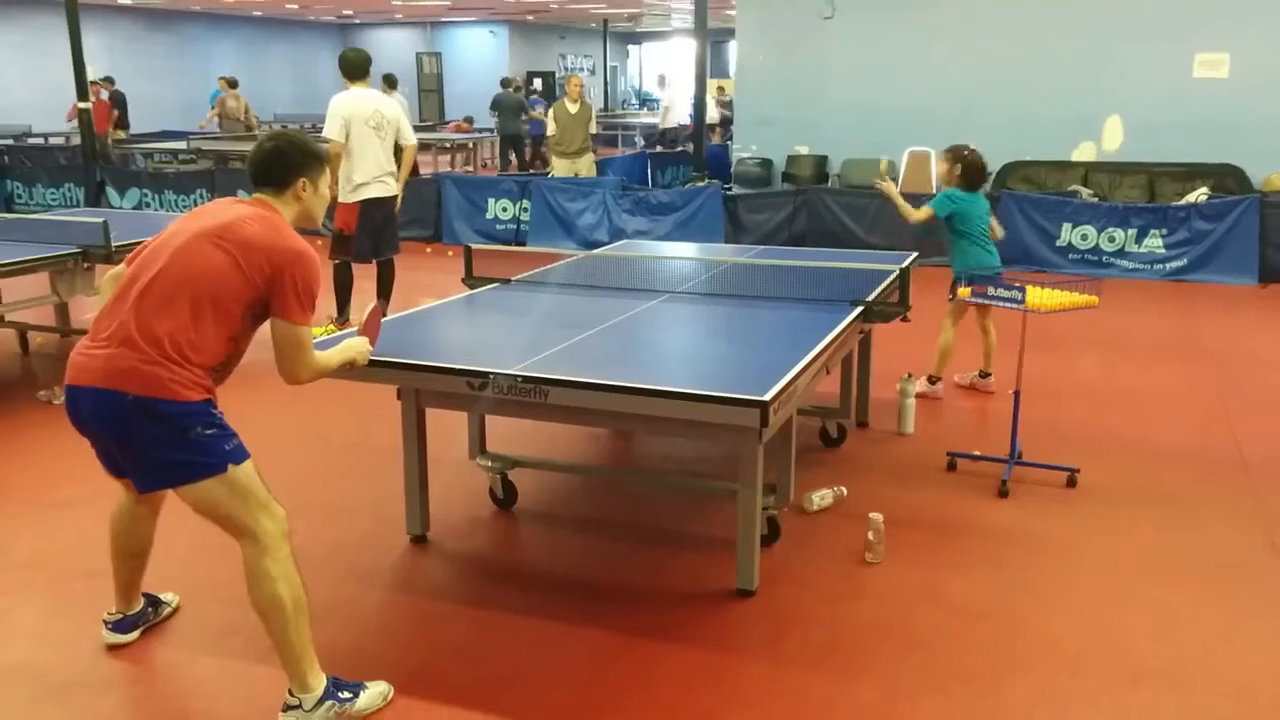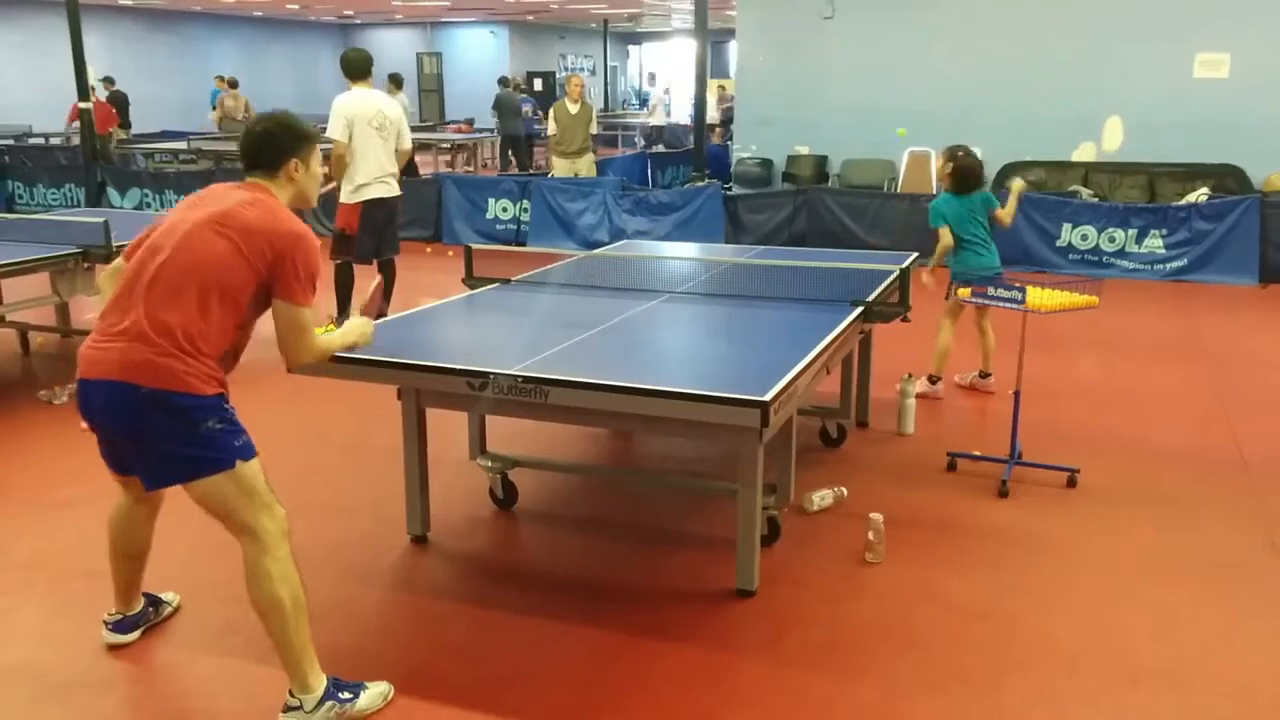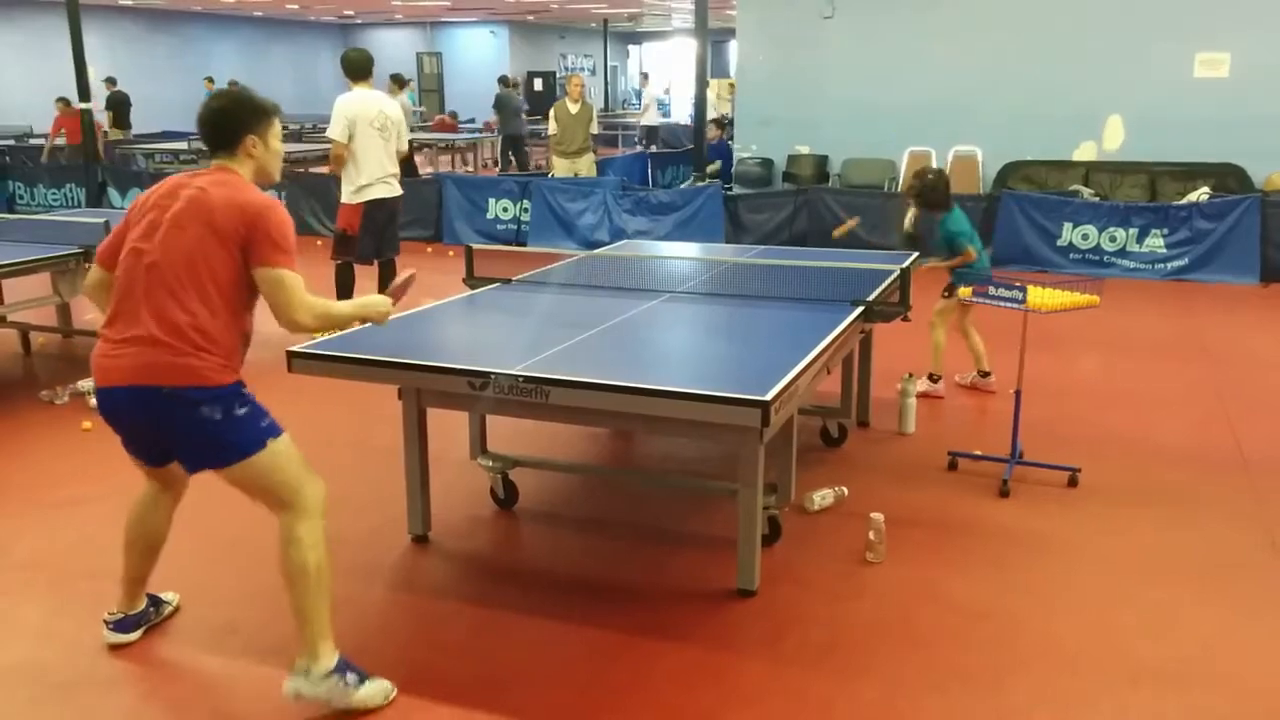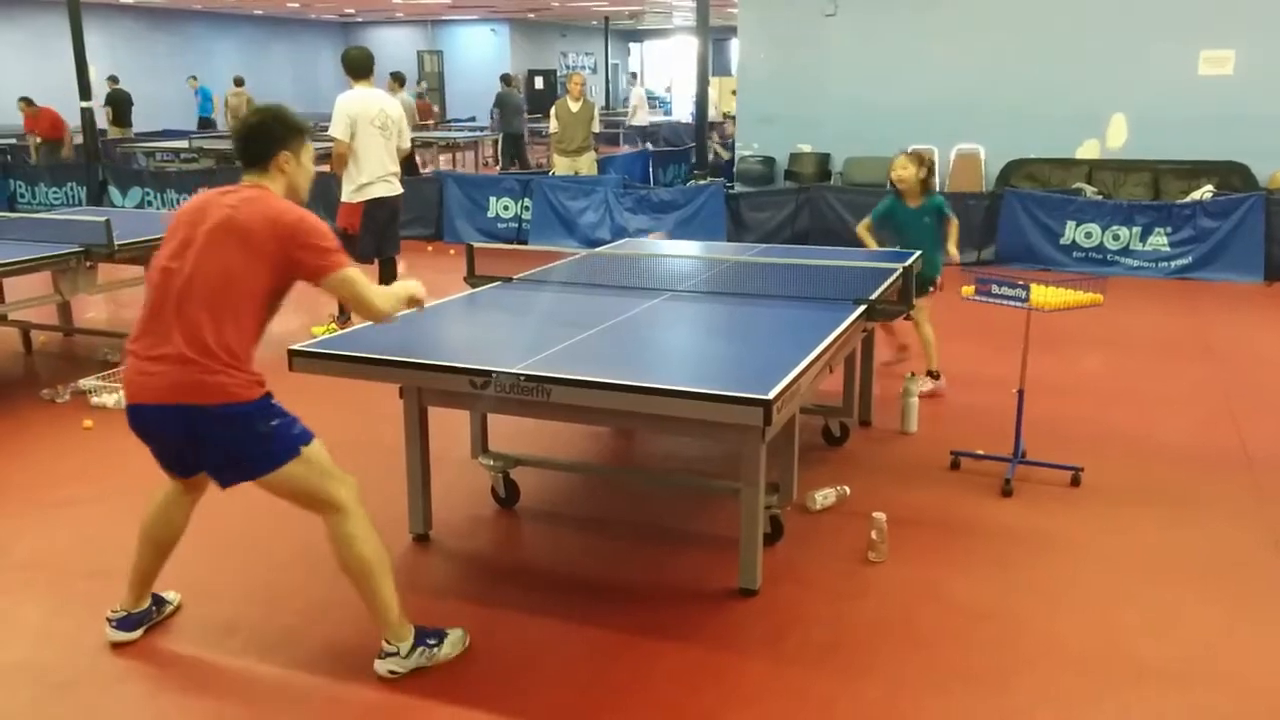
dt=0.3s
person 1, frame 1
left shoulder: (208, 213)
right shoulder: (292, 253)
left elbow: (113, 283)
right elbow: (297, 370)
right wrist: (350, 351)
left hip: (85, 382)
right hip: (155, 396)
left knee: (142, 490)
right knee: (265, 530)
left ankle: (127, 611)
person 1, frame 2
left shoulder: (201, 201)
right shoulder: (291, 235)
left elbow: (113, 277)
right elbow: (299, 353)
right wrist: (352, 333)
left hip: (96, 375)
right hip: (168, 389)
left knee: (141, 490)
right knee: (265, 531)
left ankle: (127, 612)
person 1, frame 3
left shoulder: (157, 196)
right shoulder: (258, 209)
left elbow: (97, 284)
right elbow: (299, 315)
right wrist: (367, 308)
left hip: (115, 378)
right hip: (191, 385)
left knee: (167, 481)
right knee: (302, 500)
left ankle: (130, 610)
right ankle: (318, 666)
person 1, frame 4
left shoulder: (194, 208)
right shoulder: (292, 222)
right elbow: (374, 307)
right wrist: (407, 289)
left hip: (143, 391)
right hip: (216, 397)
left knee: (188, 484)
right knee: (340, 501)
left ankle: (131, 609)
right ankle: (401, 643)
person 2, frame 1
left shoulder: (341, 102)
right shoulder: (389, 103)
left elbow: (335, 151)
right elbow: (411, 146)
left wrist: (332, 184)
right wrist: (399, 184)
left hip: (356, 193)
right hip: (387, 192)
left knee: (342, 258)
right knee: (385, 256)
left ankle: (341, 322)
person 2, frame 2
left shoulder: (344, 102)
right shoulder: (391, 104)
left elbow: (339, 152)
right elbow: (406, 151)
left wrist: (336, 180)
left hip: (358, 193)
right hip: (389, 192)
left knee: (343, 258)
right knee: (386, 257)
left ankle: (341, 321)
right ankle: (382, 315)
person 2, frame 3
left shoulder: (346, 102)
right shoulder: (390, 104)
left elbow: (338, 150)
right elbow: (403, 150)
left wrist: (336, 169)
left hip: (358, 193)
right hip: (390, 191)
left knee: (344, 258)
right knee: (387, 254)
person 2, frame 4
left shoulder: (347, 101)
right shoulder: (392, 102)
left elbow: (341, 150)
right elbow: (404, 148)
left wrist: (337, 170)
left hip: (360, 192)
right hip: (390, 189)
right knee: (387, 256)
left ankle: (343, 320)
person 3, frame 1
left shoulder: (948, 197)
right shoulder: (980, 198)
left elbow: (916, 217)
right elbow: (997, 234)
left wrist: (894, 194)
left hip: (970, 270)
right hip: (992, 267)
left knee: (949, 323)
right knee: (985, 322)
left ankle: (933, 381)
right ankle: (985, 376)
person 3, frame 2
left shoulder: (939, 205)
right shoulder: (981, 194)
left elbow: (947, 243)
right elbow: (1005, 220)
left wrist: (932, 267)
right wrist: (1015, 190)
left hip: (966, 272)
right hip: (992, 268)
left knee: (947, 323)
right knee: (983, 322)
left ankle: (933, 381)
right ankle: (985, 376)
person 3, frame 3
left shoulder: (950, 226)
right shoulder: (947, 206)
left elbow: (970, 256)
right elbow: (919, 206)
left wrist: (940, 264)
right wrist: (912, 215)
left hip: (970, 275)
right hip: (967, 274)
left knee: (937, 321)
right knee: (964, 325)
left ankle: (935, 380)
right ankle: (984, 375)
person 3, frame 4
left shoulder: (935, 202)
right shoulder: (890, 204)
left elbow: (952, 221)
right elbow: (861, 228)
left wrist: (951, 246)
right wrist: (876, 251)
left hip: (927, 271)
left knee: (919, 320)
left ankle: (934, 377)
right ankle: (900, 347)
